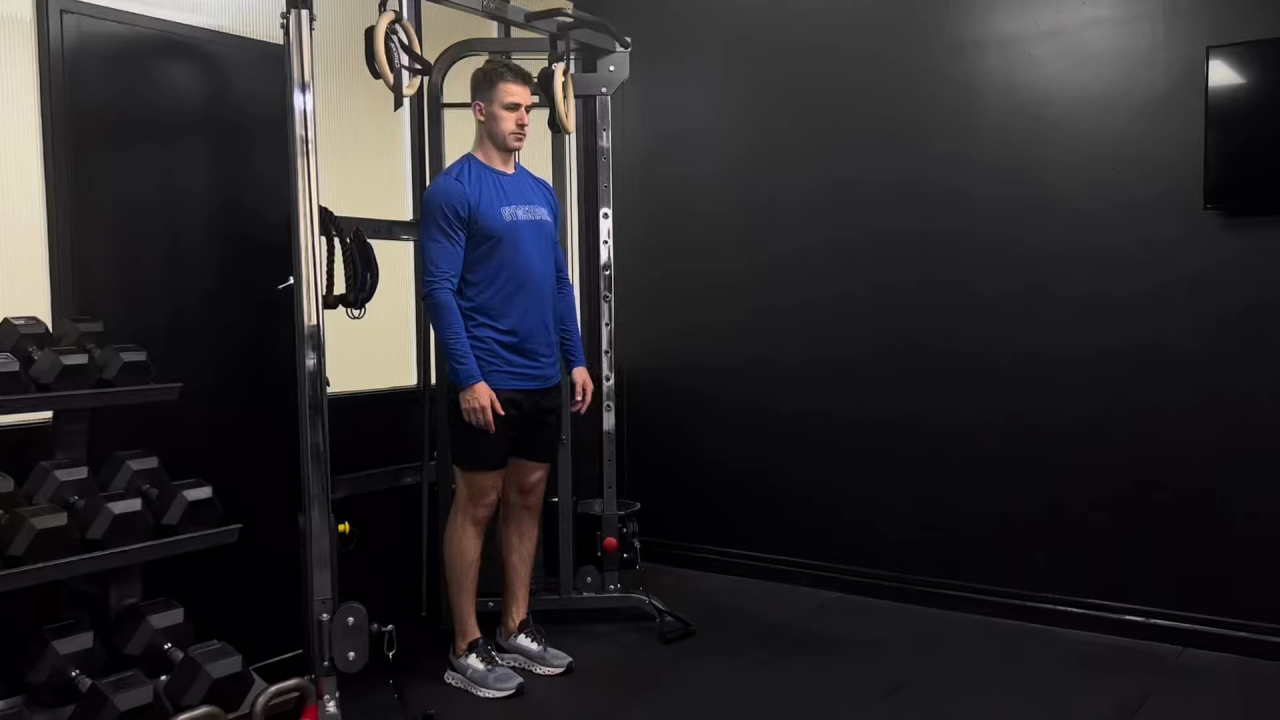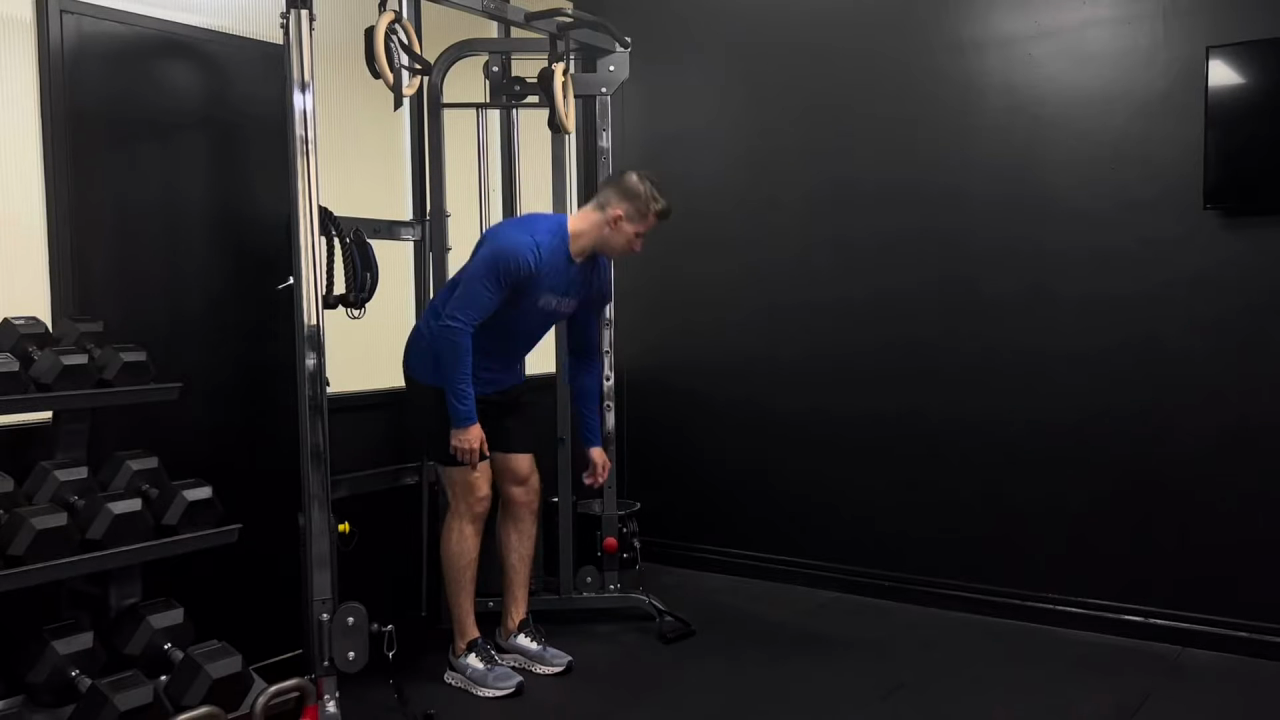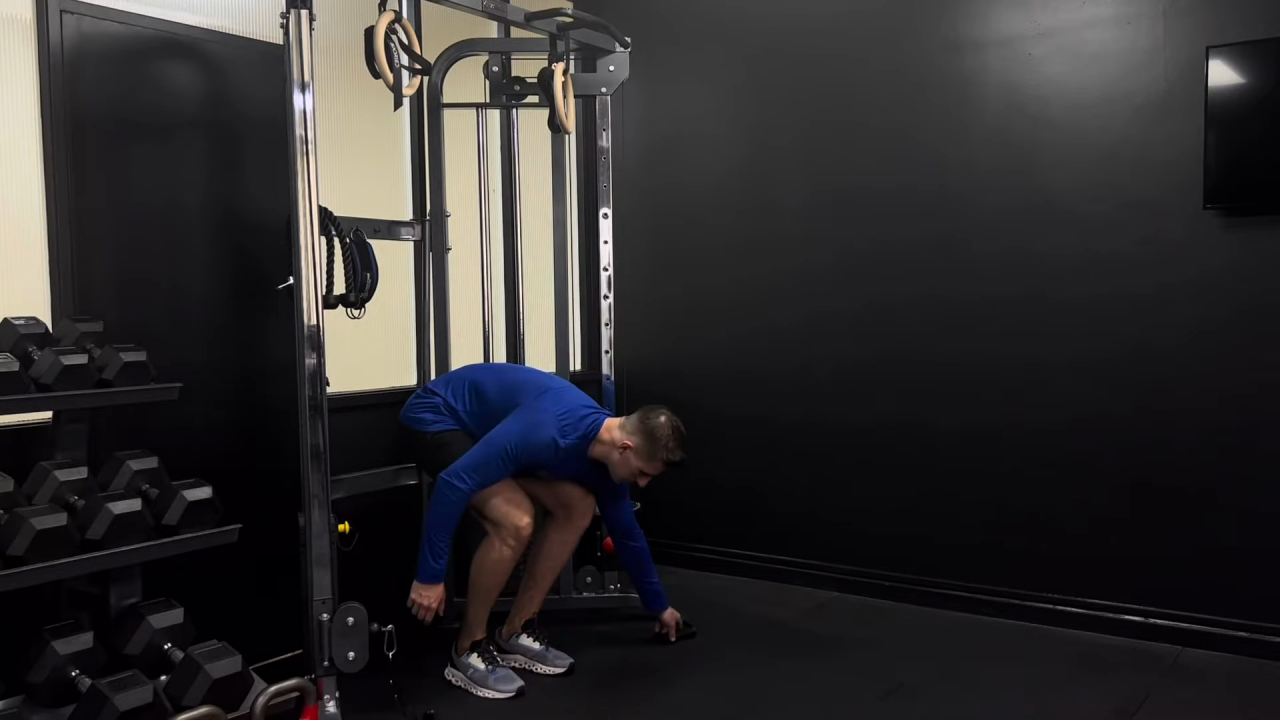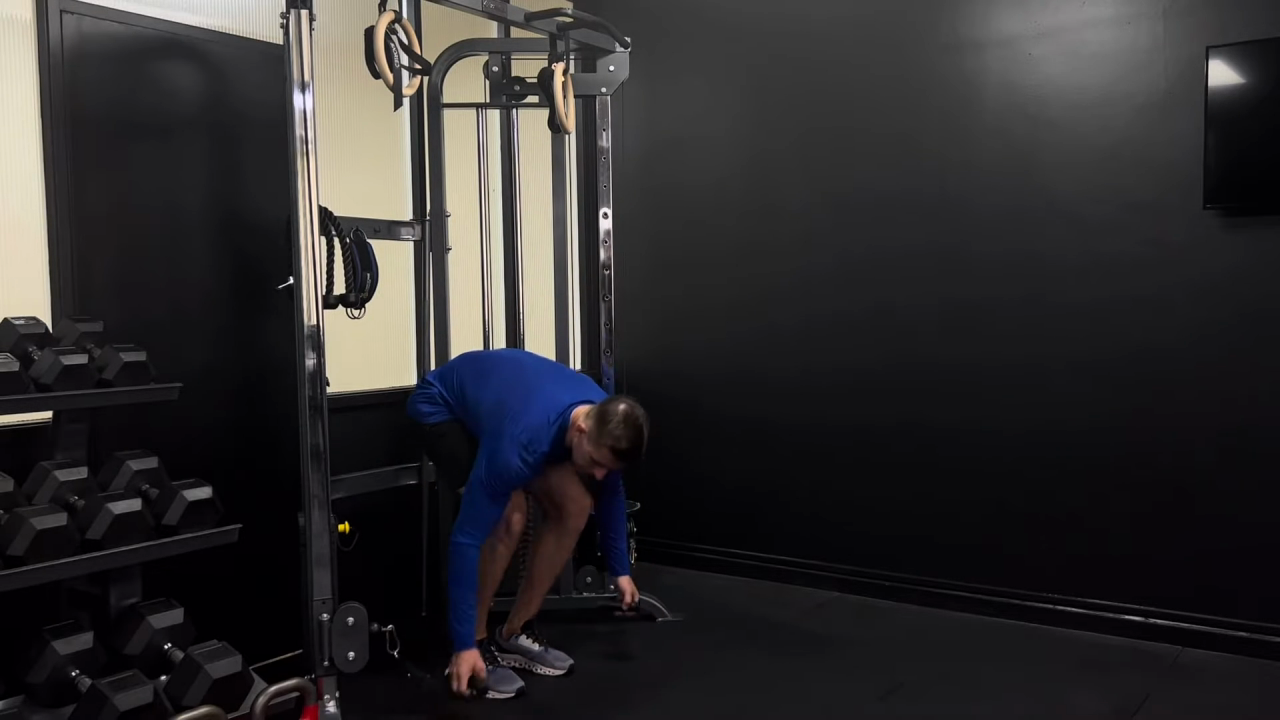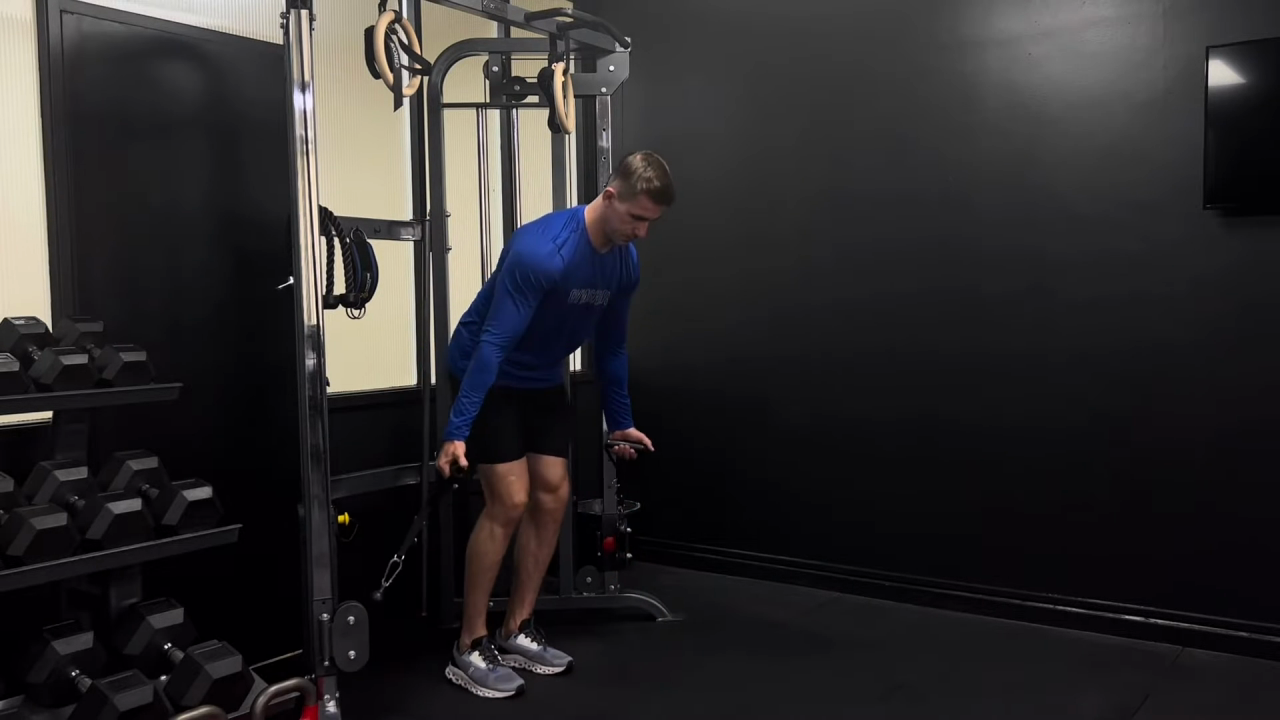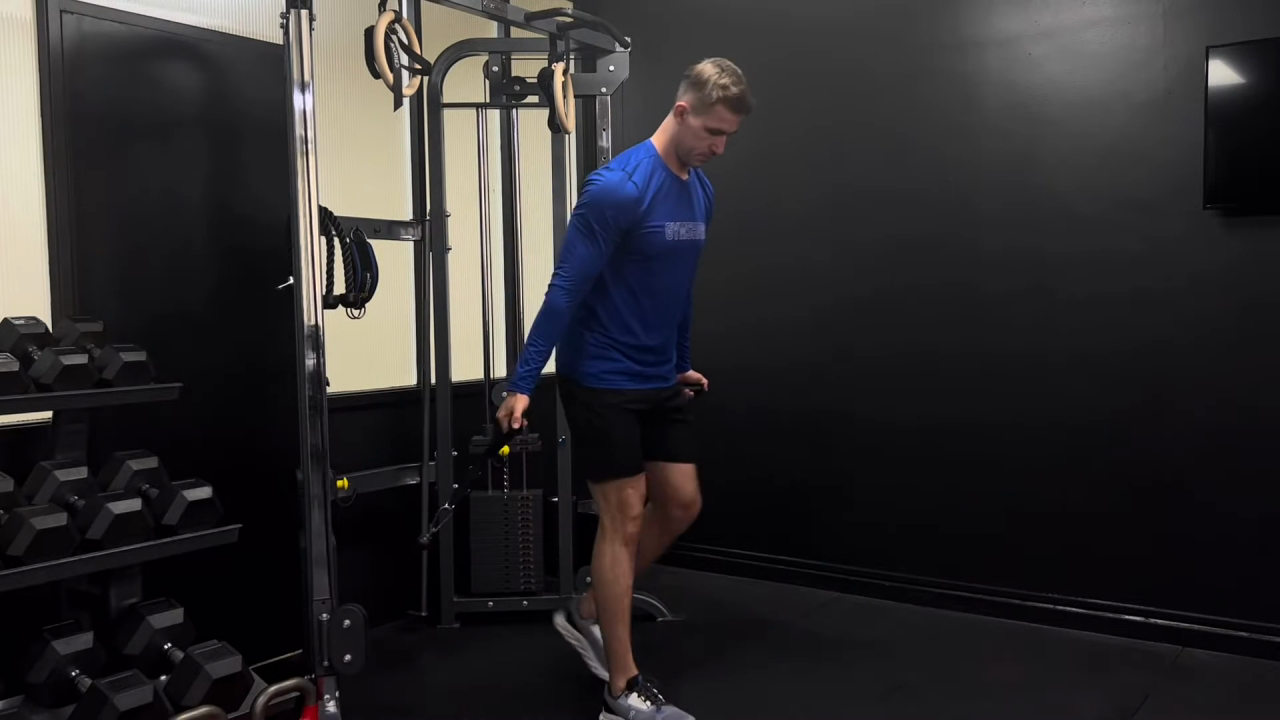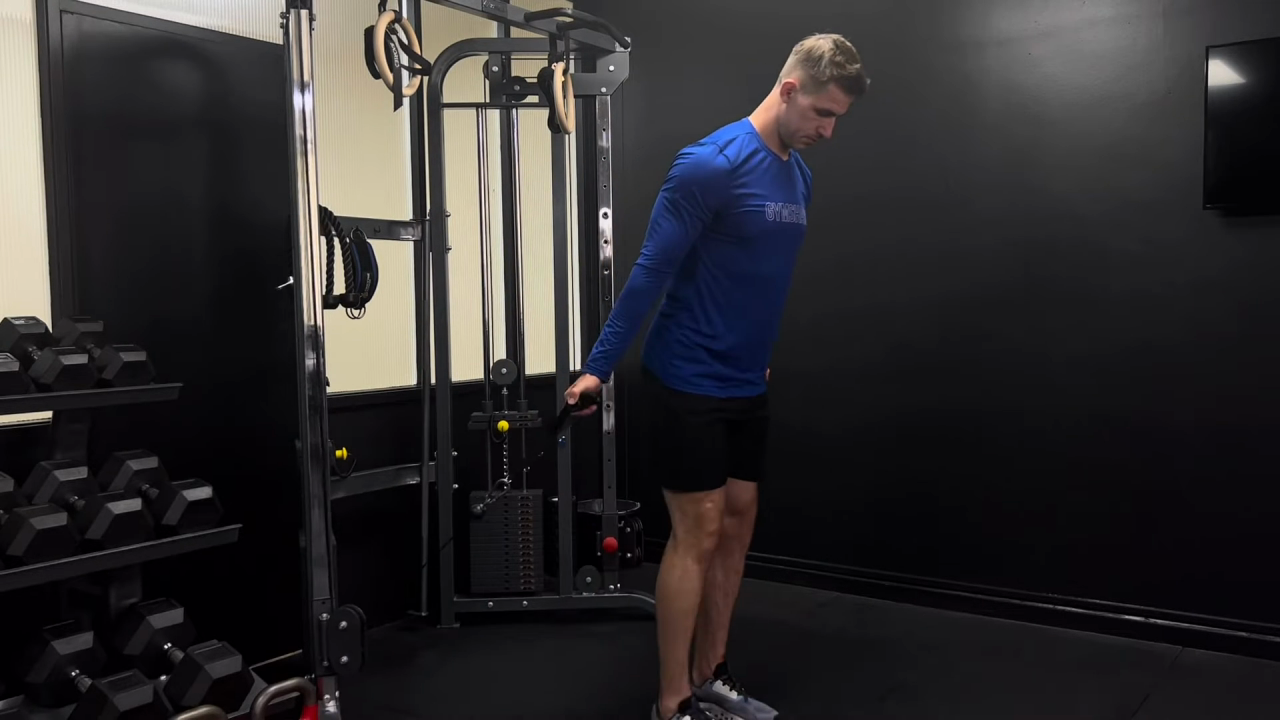
dt=0.7s
person 1, frame 1
left shoulder: (541, 193)
right shoulder: (453, 191)
right elbow: (439, 291)
left wrist: (576, 360)
right wrist: (469, 379)
left hip: (543, 381)
right hip: (489, 383)
left knee: (528, 499)
right knee: (477, 505)
left ankle: (516, 631)
right ankle: (466, 649)
person 1, frame 2
left shoulder: (593, 274)
right shoulder: (518, 247)
left elbow: (585, 359)
right elbow: (456, 327)
left wrist: (593, 439)
right wrist: (463, 417)
left hip: (502, 381)
right hip: (443, 374)
left knee: (524, 490)
right knee: (473, 499)
left ankle: (515, 631)
right ankle: (465, 650)
person 1, frame 3
left shoulder: (608, 450)
right shoulder: (547, 434)
left elbow: (627, 532)
right elbow: (453, 483)
left wrist: (659, 605)
right wrist: (429, 576)
left hip: (489, 422)
right hip: (437, 418)
left knee: (578, 506)
right knee: (515, 522)
left ankle: (515, 633)
right ankle: (468, 650)
person 1, frame 4
left shoulder: (607, 423)
right shoulder: (518, 446)
left elbow: (609, 496)
right elbow: (467, 539)
left wrist: (620, 569)
right wrist: (463, 646)
right hip: (442, 408)
left knee: (574, 506)
right knee: (510, 517)
left ankle: (515, 633)
right ankle: (475, 642)
person 1, frame 5
left shoulder: (624, 263)
right shoulder: (541, 251)
left elbow: (610, 345)
right elbow: (492, 342)
left wrist: (621, 422)
right wrist: (458, 432)
left hip: (543, 381)
right hip: (490, 376)
left knee: (552, 497)
right knee: (511, 503)
left ankle: (517, 631)
right ankle: (470, 645)
person 1, frame 6
left shoulder: (700, 190)
right shoulder: (617, 188)
right elbow: (567, 290)
left wrist: (682, 364)
right wrist: (522, 383)
left hip: (658, 380)
right hip: (602, 380)
left knee: (681, 504)
right knee: (626, 521)
left ankle: (588, 611)
person 1, frame 7
left shoulder: (797, 175)
right shoulder: (709, 165)
right elbow: (652, 271)
right wrist: (598, 367)
left hip: (745, 386)
right hip: (689, 384)
left knee: (736, 528)
right knee: (698, 536)
